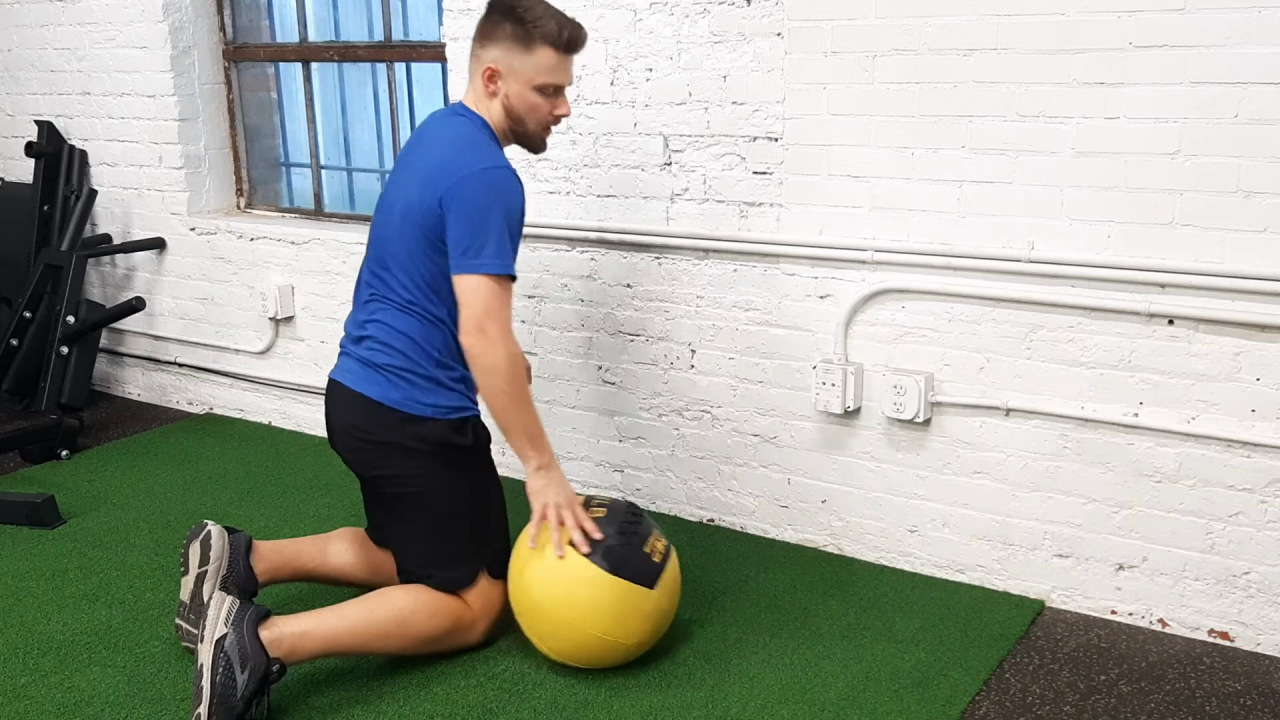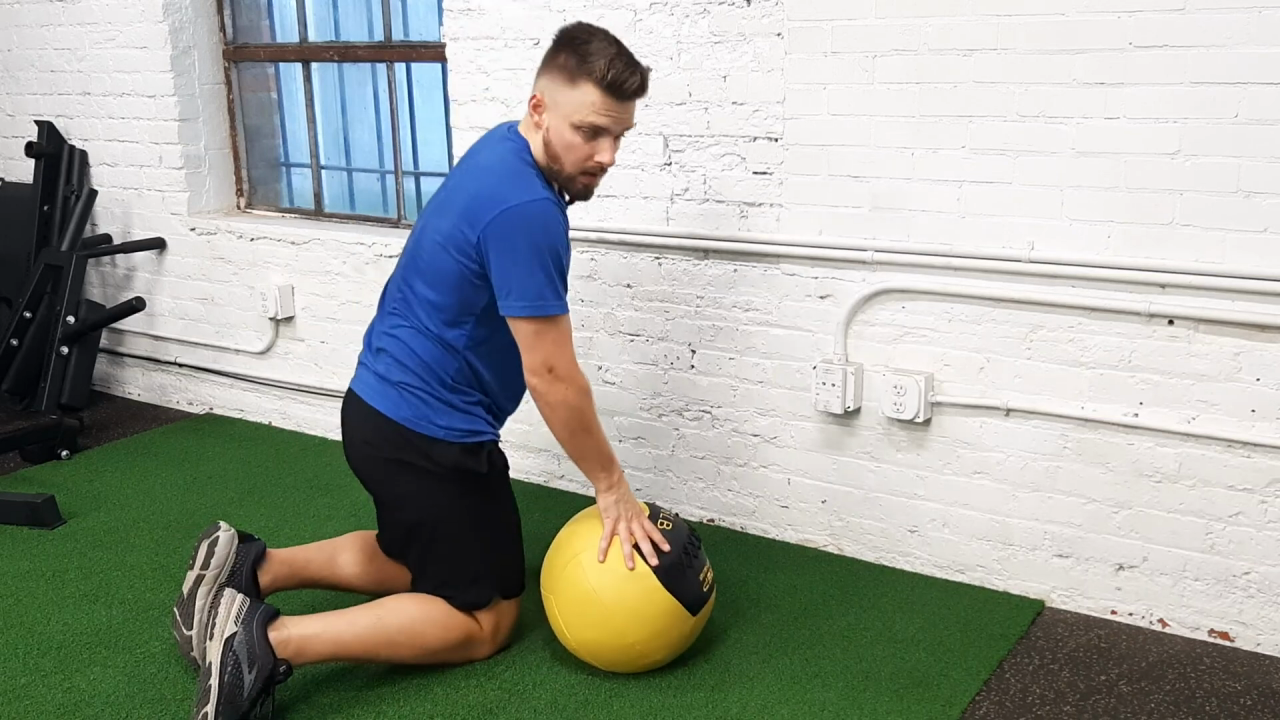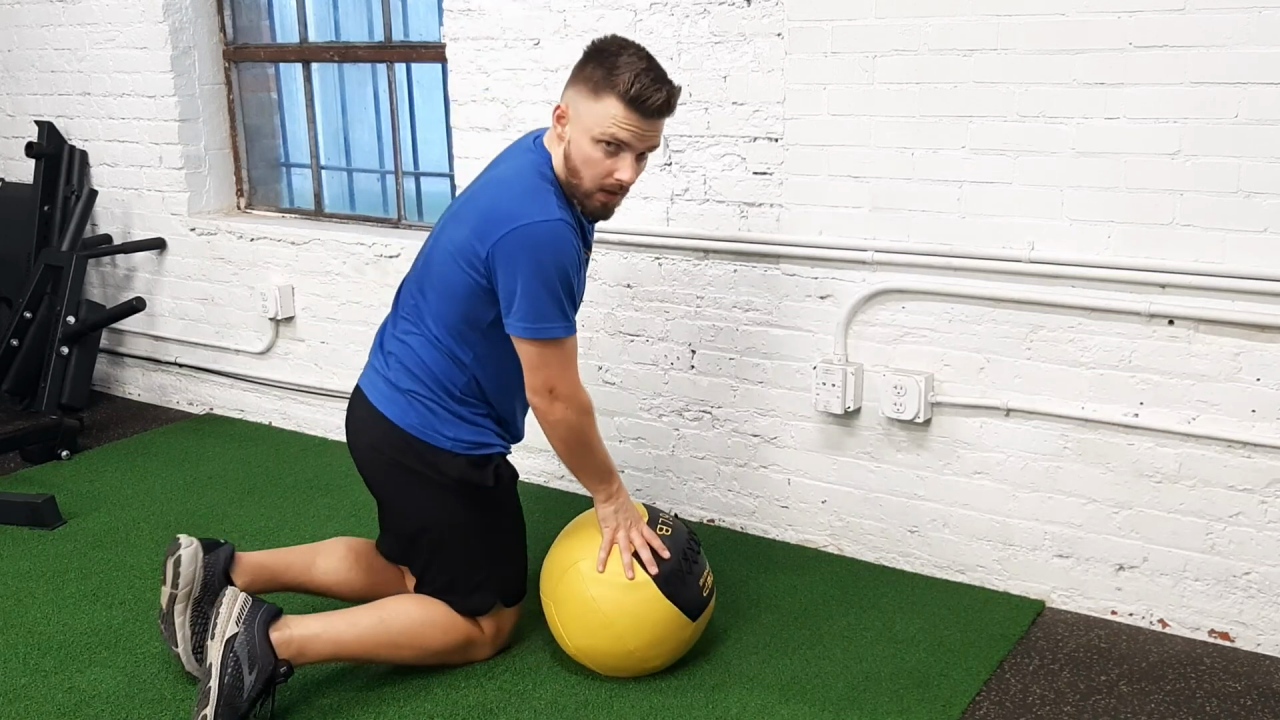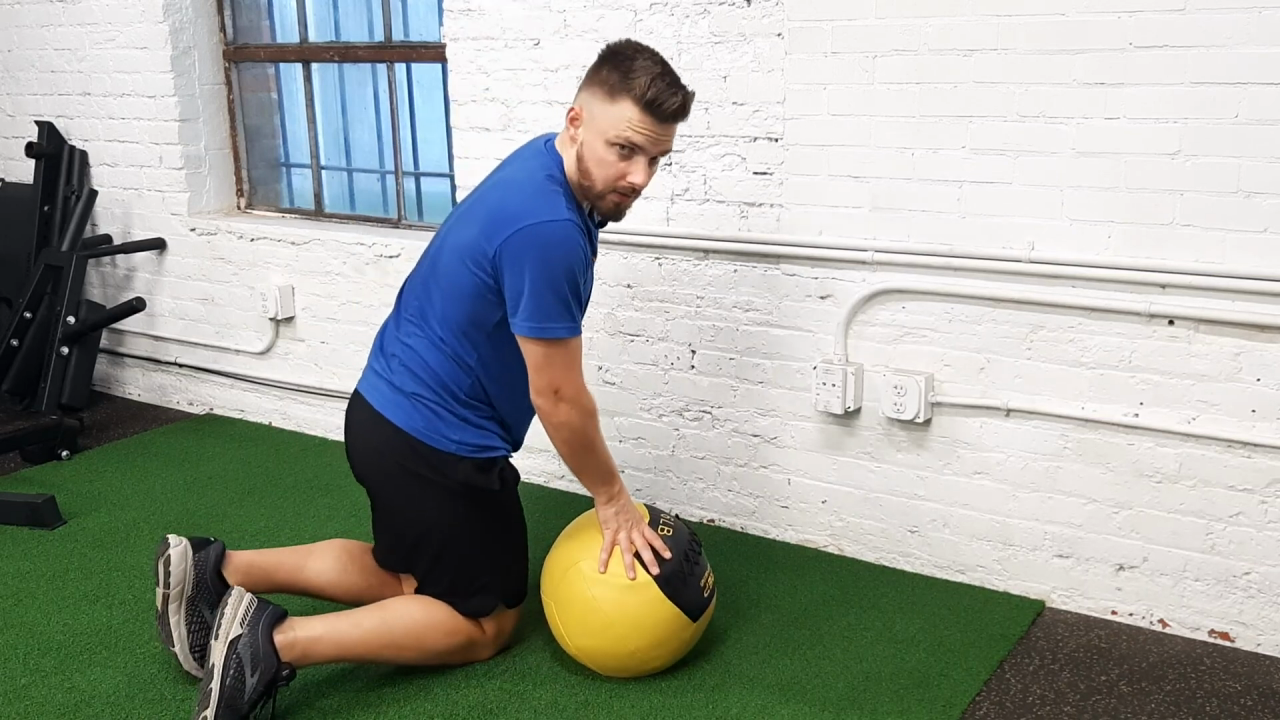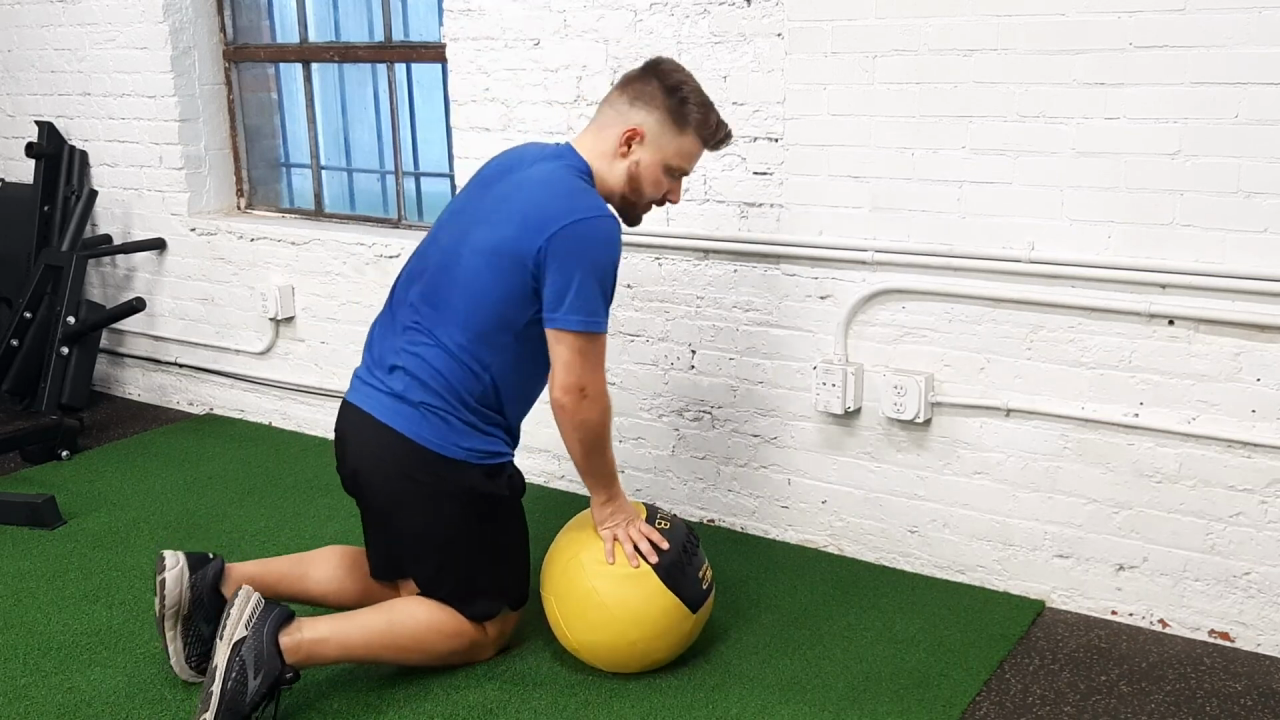
dt=0.3s
person 1, frame 1
left shoulder: (441, 132)
right shoulder: (483, 175)
right elbow: (484, 338)
left wrist: (498, 353)
right wrist: (541, 469)
left hip: (362, 393)
right hip: (414, 415)
left knee: (412, 556)
right knee: (471, 603)
left ankle: (245, 559)
right ankle: (261, 640)
person 1, frame 2
left shoulder: (500, 149)
right shoulder: (525, 208)
right elbow: (551, 375)
right wrist: (612, 488)
left hip: (380, 406)
right hip: (428, 432)
left knee: (417, 560)
right knee: (482, 619)
left ankle: (251, 566)
right ankle: (270, 640)
person 1, frame 3
left shoulder: (537, 160)
right shoulder: (538, 227)
right elbow: (553, 396)
left wrist: (559, 356)
right wrist: (613, 498)
left hip: (389, 408)
right hip: (435, 438)
left knee: (406, 572)
right knee: (483, 621)
left ankle: (224, 570)
right ankle: (274, 640)
person 1, frame 4
left shoulder: (547, 163)
right shoulder: (547, 228)
right elbow: (557, 399)
left wrist: (567, 367)
right wrist: (613, 501)
left hip: (386, 413)
right hip: (436, 443)
left knee: (404, 577)
right knee: (483, 623)
left ankle: (216, 570)
right ankle: (277, 642)
person 1, frame 5
left shoulder: (520, 161)
right shoulder: (585, 226)
right elbow: (574, 391)
right wrist: (608, 502)
left hip: (367, 416)
right hip: (435, 449)
left knee: (401, 580)
right knee: (483, 622)
left ankle: (216, 582)
right ankle: (282, 640)
